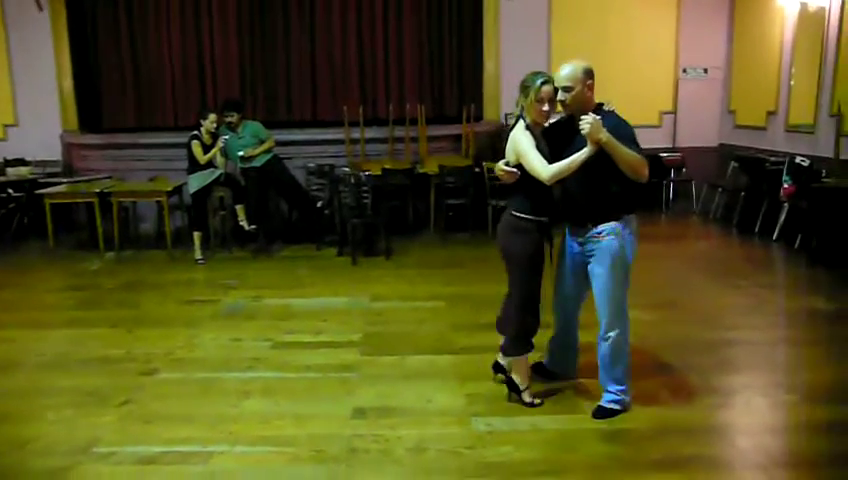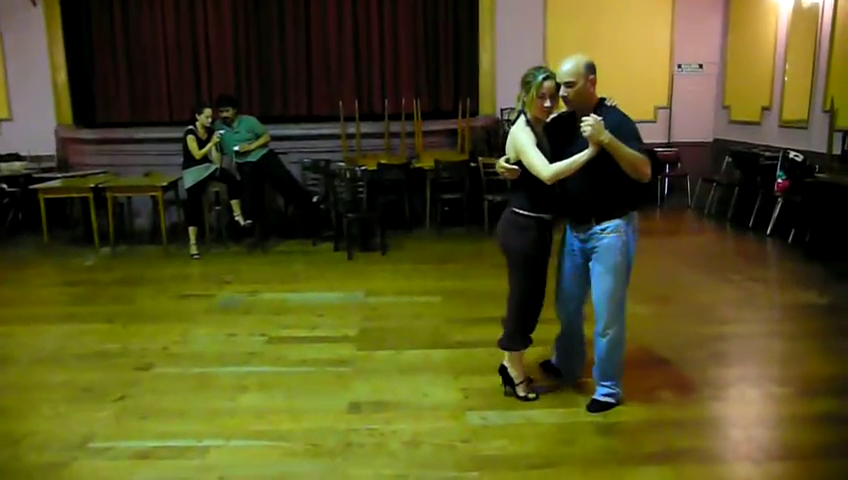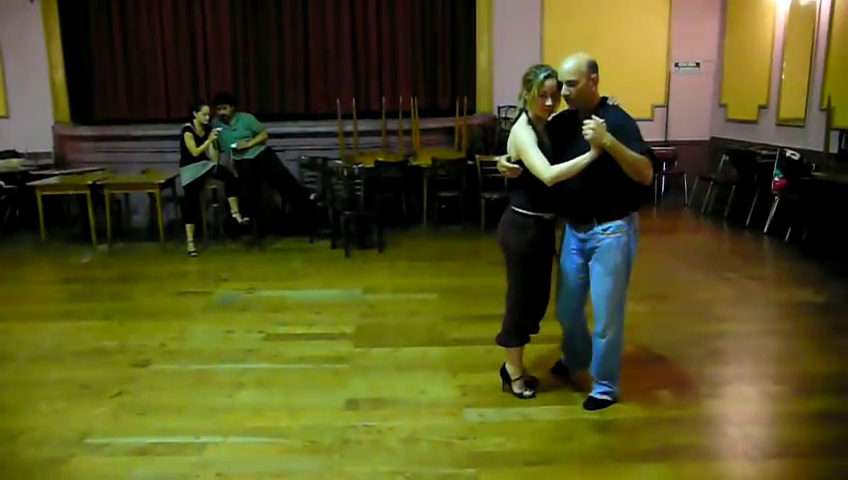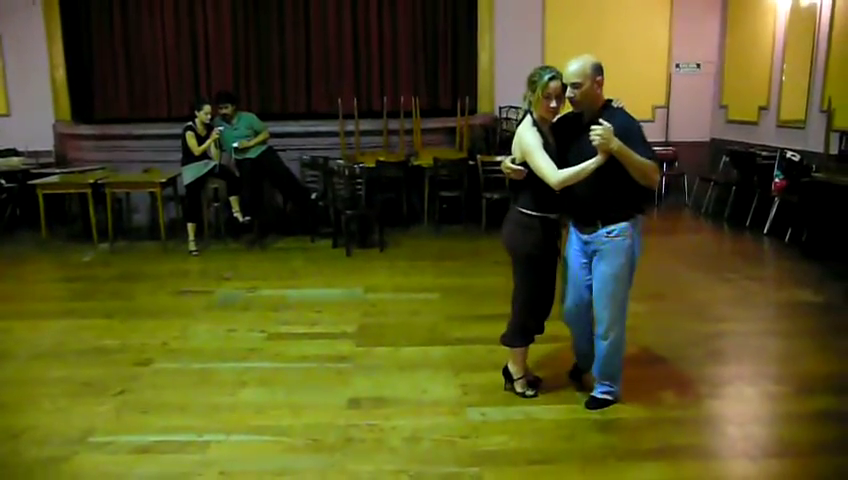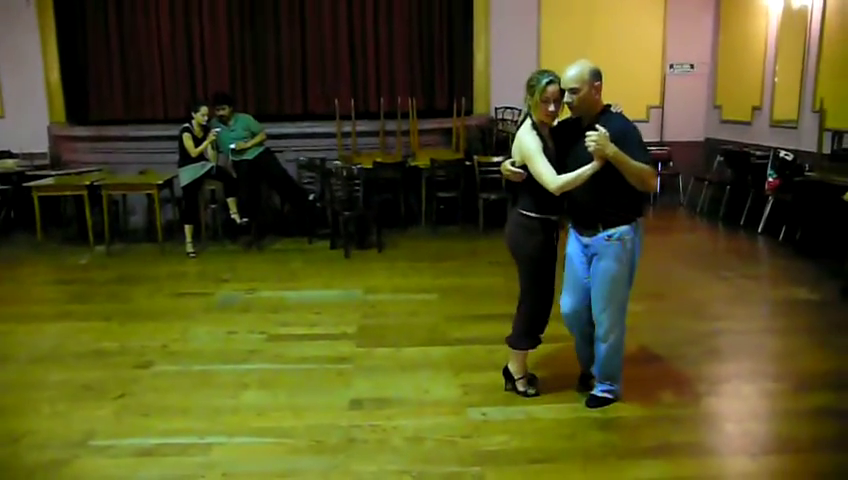
dt=0.2s
person 1, frame 1
left shoulder: (612, 124)
right shoulder: (559, 130)
left elbow: (641, 173)
left wrist: (604, 139)
right wrist: (506, 168)
left hip: (609, 233)
right hip: (574, 232)
left knee: (611, 318)
right knee: (565, 306)
left ankle: (616, 394)
right ankle: (560, 365)
person 1, frame 2
left shoulder: (615, 120)
right shoulder: (560, 125)
left elbow: (644, 173)
left wrist: (606, 139)
right wrist: (507, 164)
left hip: (611, 230)
right hip: (575, 229)
left knee: (608, 314)
right knee: (567, 305)
left ankle: (609, 388)
right ankle: (567, 365)
person 1, frame 3
left shoulder: (617, 121)
right shoulder: (561, 123)
left elbow: (645, 175)
left wrist: (608, 142)
right wrist: (508, 163)
left hip: (611, 230)
right hip: (574, 229)
left knee: (607, 314)
right knee: (567, 308)
left ankle: (606, 386)
right ankle: (574, 362)
person 1, frame 4
left shoulder: (622, 123)
right shoulder: (565, 125)
left elbow: (652, 178)
left wrist: (615, 147)
right wrist: (513, 165)
left hip: (615, 233)
right hip: (578, 231)
left knee: (608, 316)
right knee: (573, 308)
left ankle: (607, 386)
right ankle: (585, 360)
person 1, frame 5
left shoulder: (621, 128)
right shoulder: (565, 130)
left elbow: (649, 183)
left wrist: (611, 152)
right wrist: (513, 167)
left hip: (615, 236)
right hip: (579, 234)
left knee: (607, 317)
right knee: (571, 309)
left ankle: (607, 385)
right ankle: (589, 364)
person 2, frame 1
left shoulder: (542, 131)
right shoulder: (521, 136)
right elbow: (547, 175)
right wrist: (590, 148)
left hip: (528, 227)
right hip: (521, 228)
left knee: (518, 296)
right knee: (524, 304)
left ankle: (504, 361)
right ankle: (519, 382)
person 2, frame 2
left shoulder: (545, 127)
right shoulder: (522, 132)
right elbow: (547, 174)
right wrist: (592, 150)
left hip: (535, 224)
right hip: (521, 225)
left knee: (530, 297)
right knee: (523, 299)
left ankle: (509, 364)
right ankle: (515, 377)
person 2, frame 3
left shoulder: (548, 126)
right shoulder: (523, 132)
right elbow: (548, 175)
right wrist: (593, 152)
left hip: (541, 224)
right hip: (522, 225)
left knee: (537, 298)
right knee: (522, 299)
left ankle: (513, 366)
right ankle: (513, 374)
person 2, frame 4
left shoulder: (553, 127)
right shoulder: (528, 134)
right elbow: (556, 179)
right wrist: (600, 158)
left hip: (545, 225)
right hip: (527, 226)
left knee: (541, 298)
right knee: (527, 299)
left ankle: (518, 367)
right ankle: (515, 373)
person 2, frame 5
left shoulder: (552, 131)
right shoulder: (528, 137)
right elbow: (554, 184)
right wrist: (597, 163)
left hip: (542, 226)
right hip: (529, 227)
left knee: (539, 299)
right knee: (534, 300)
left ankle: (516, 368)
right ankle: (516, 373)
person 3, frame 1
left shoulder: (214, 136)
right shoulder: (195, 138)
left elbow: (218, 161)
right elbow: (202, 160)
right wrist: (216, 148)
left hip: (212, 171)
right hip: (197, 176)
left knee: (237, 185)
right knee: (199, 212)
left ankle: (242, 220)
right ankle: (197, 250)
person 3, frame 2
left shoulder: (209, 130)
right shoulder: (190, 132)
left elbow: (214, 157)
right elbow: (197, 155)
right wrist: (212, 143)
left hip: (207, 166)
right hip: (192, 170)
left knee: (233, 180)
right knee: (194, 206)
left ankle: (238, 215)
right ankle: (193, 244)
person 3, frame 3
left shoulder: (207, 128)
right shoulder: (187, 130)
left elbow: (212, 154)
right elbow: (195, 152)
right wrist: (209, 140)
left hip: (205, 163)
right hip: (190, 168)
left knee: (230, 177)
right knee: (192, 204)
left ankle: (235, 213)
right ankle: (190, 242)
person 3, frame 4
left shoulder: (209, 127)
right shoulder: (189, 129)
left elbow: (213, 154)
right elbow: (196, 151)
right wrist: (211, 139)
left hip: (206, 162)
right hip: (191, 167)
left knee: (232, 177)
right knee: (193, 203)
left ankle: (236, 212)
right ankle: (191, 241)
person 3, frame 5
left shoulder: (206, 129)
right shoulder: (186, 130)
left elbow: (210, 154)
right elbow: (193, 153)
right wrist: (208, 141)
left hip: (203, 164)
right hip: (188, 169)
left knee: (229, 178)
right knee: (190, 204)
left ankle: (234, 214)
right ankle: (189, 242)
person 4, frame 1
left shoulder: (253, 126)
right shoulder: (223, 132)
left elbow: (271, 141)
right elbow: (220, 153)
left wrist: (255, 151)
left hip: (268, 161)
right hip: (250, 170)
left knee: (292, 188)
right knee: (256, 205)
left ankle: (315, 216)
right ankle: (267, 236)
person 4, frame 2
left shoulder: (248, 121)
right shoulder: (218, 127)
left elbow: (267, 136)
left wrist: (251, 146)
left hip: (263, 156)
right hip: (245, 165)
left knee: (287, 183)
right knee: (252, 200)
left ankle: (312, 210)
right ankle: (263, 231)
person 4, frame 3
left shoulder: (246, 118)
right shoulder: (215, 124)
left elbow: (264, 134)
left wrist: (249, 144)
left hip: (261, 153)
right hip: (242, 162)
left knee: (285, 180)
right knee: (250, 196)
left ankle: (308, 207)
right ankle: (259, 228)
person 4, frame 4
left shoulder: (248, 117)
right shoulder: (217, 123)
left elbow: (266, 133)
left wrist: (250, 143)
left hip: (262, 152)
right hip: (244, 161)
left knee: (286, 179)
right knee: (251, 195)
left ankle: (309, 206)
right ankle: (260, 227)
person 4, frame 5
left shoulder: (244, 119)
right shoulder: (214, 125)
left elbow: (263, 134)
left wrist: (247, 144)
left hip: (259, 154)
right hip: (241, 162)
left knee: (283, 180)
right knee: (248, 196)
left ankle: (306, 207)
right ankle: (257, 228)
